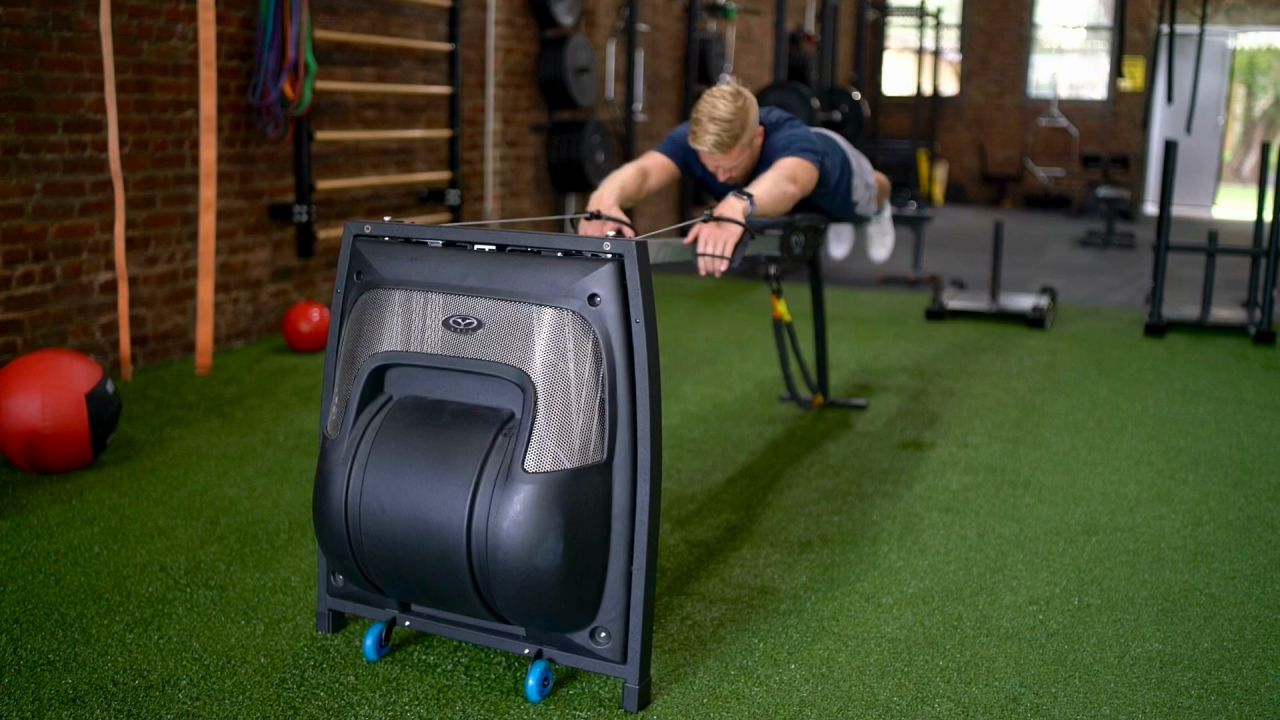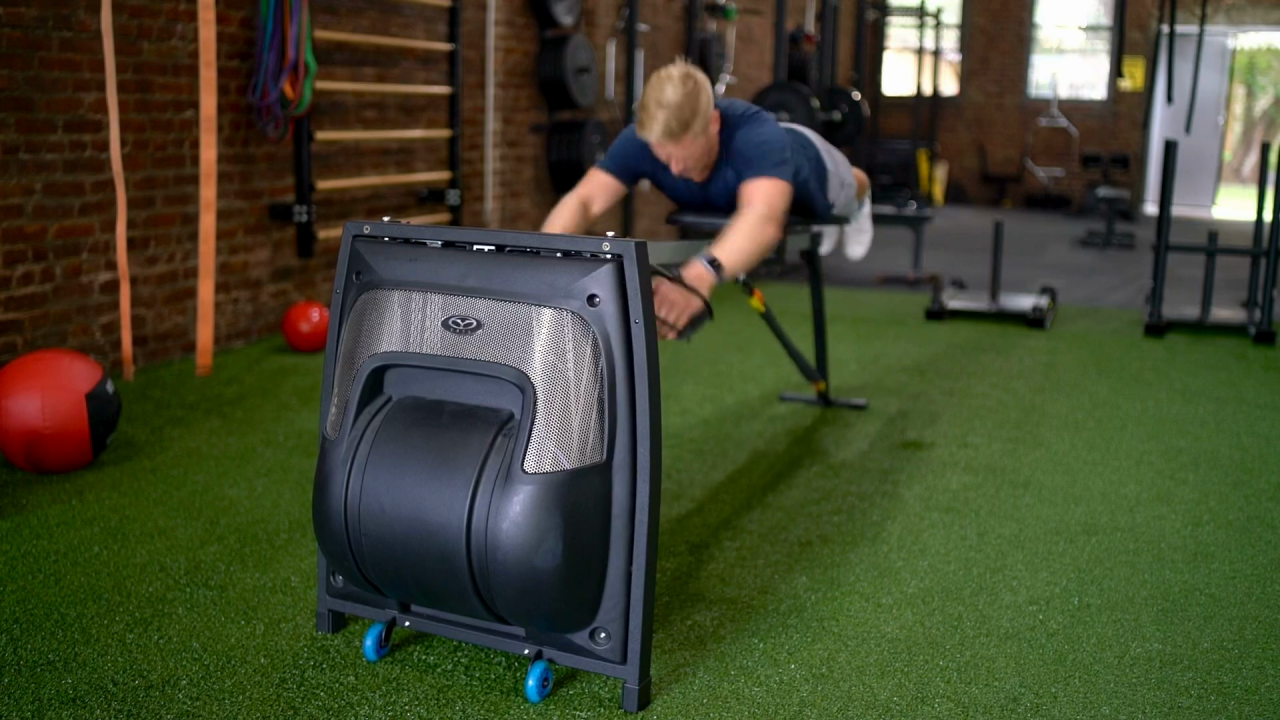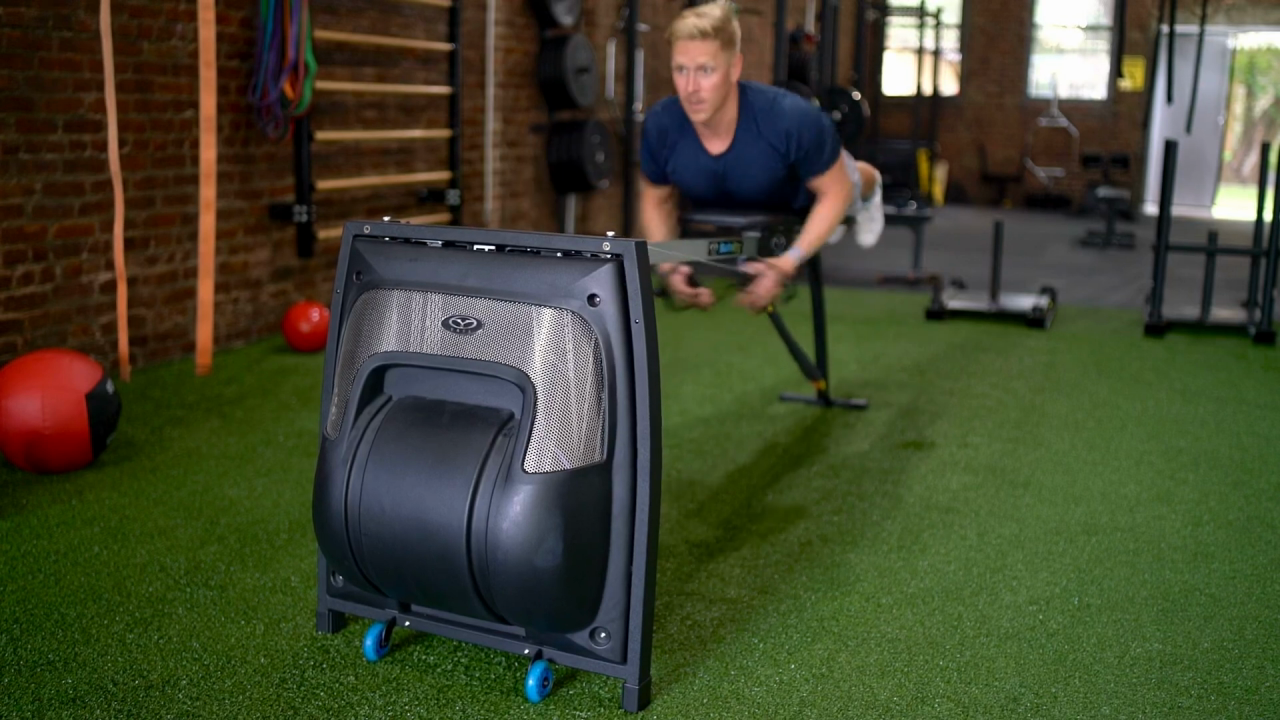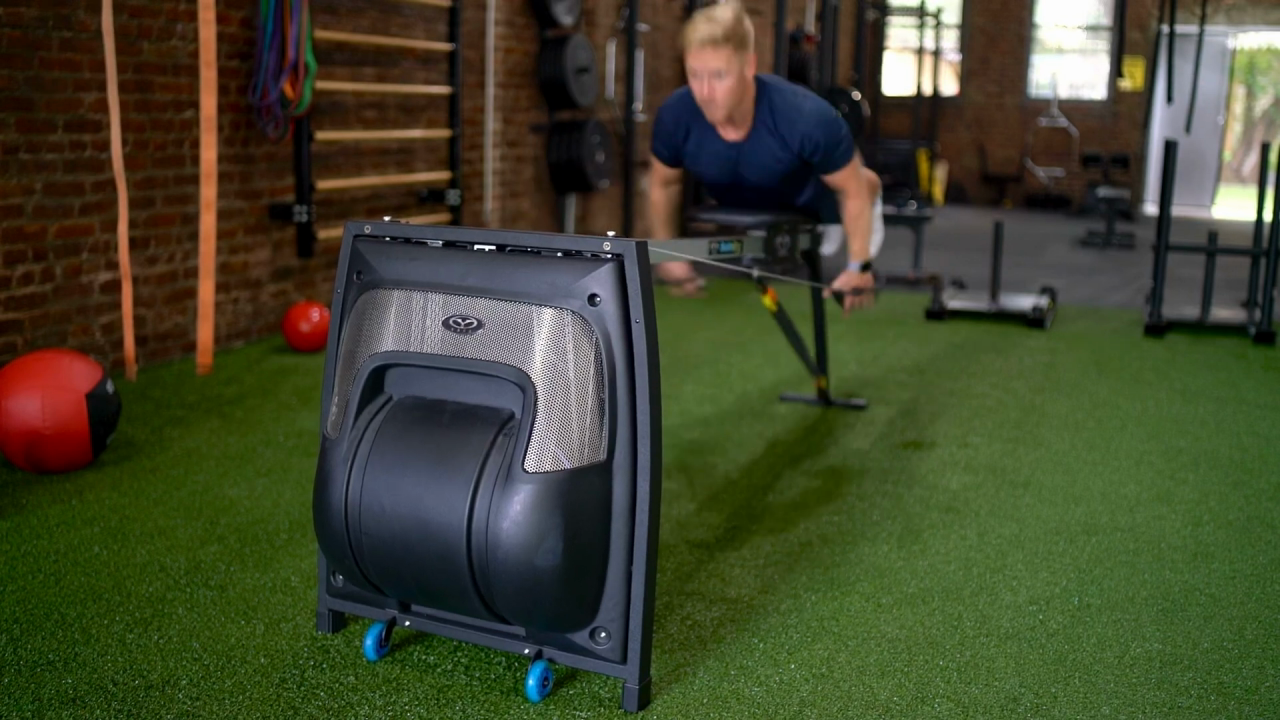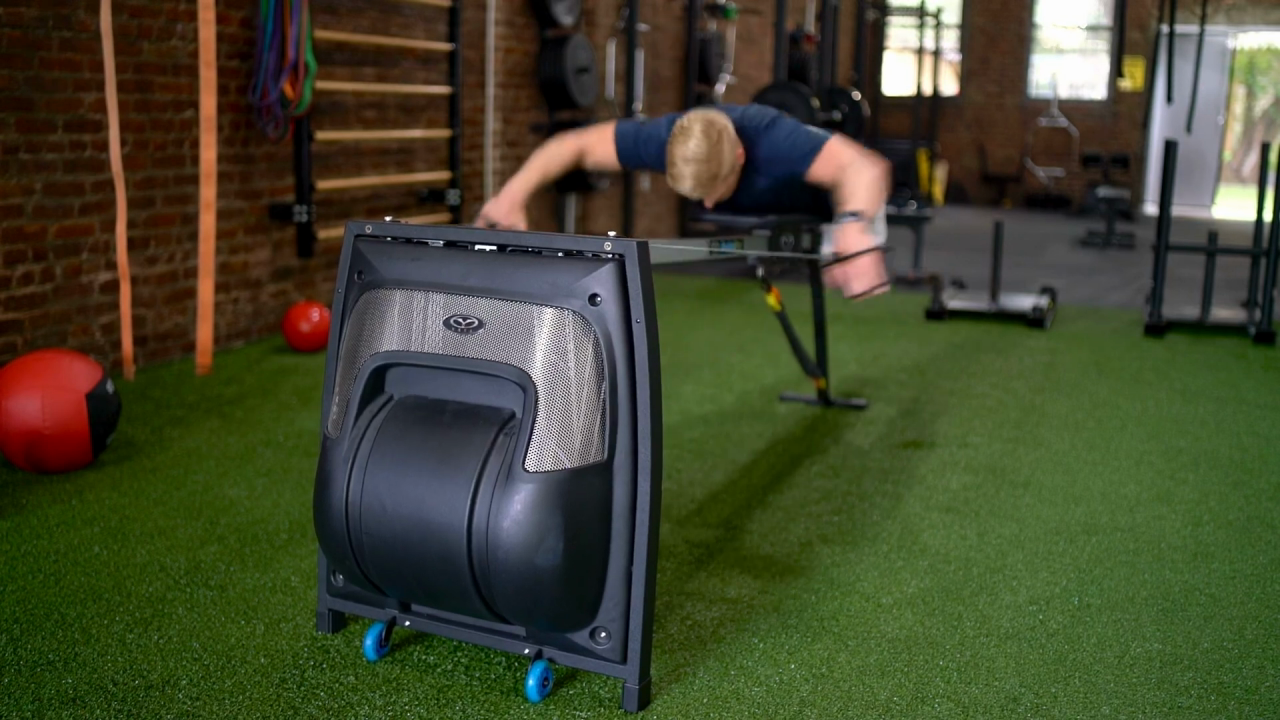
dt=1s
person 1, frame 1
left shoulder: (788, 142)
right shoulder: (698, 140)
left elbow: (787, 182)
right elbow: (639, 172)
left wrist: (736, 207)
right wrist: (601, 207)
person 1, frame 2
left shoulder: (759, 139)
right shoulder: (643, 140)
left elbow: (764, 221)
right elbow: (583, 200)
left wrist: (701, 275)
left hip: (800, 165)
left ankle: (858, 197)
person 1, frame 3
left shoulder: (790, 119)
right shoulder: (660, 126)
left elbow: (834, 190)
right elbow: (656, 200)
left wrist: (790, 262)
right wrist: (669, 266)
left hip: (801, 201)
left ankle: (868, 184)
person 1, frame 4
left shoulder: (808, 117)
right shoulder: (675, 115)
left elbow: (848, 190)
right elbow: (662, 183)
left wrist: (859, 265)
left hip: (813, 194)
left ankle: (870, 187)
person 1, frame 5
left shoulder: (776, 141)
right shoulder: (665, 140)
left elbow: (862, 167)
right elbow: (575, 145)
left wrist: (856, 230)
right wrist: (510, 199)
left hip: (807, 164)
right hip: (759, 204)
